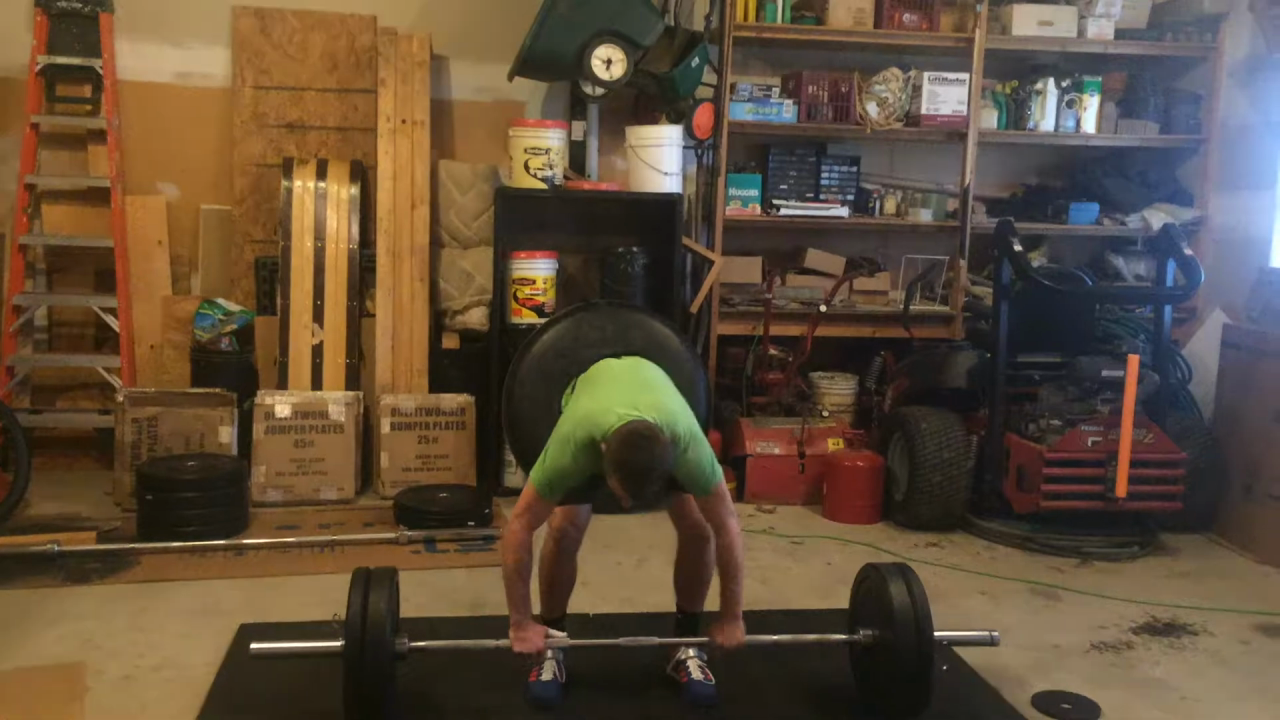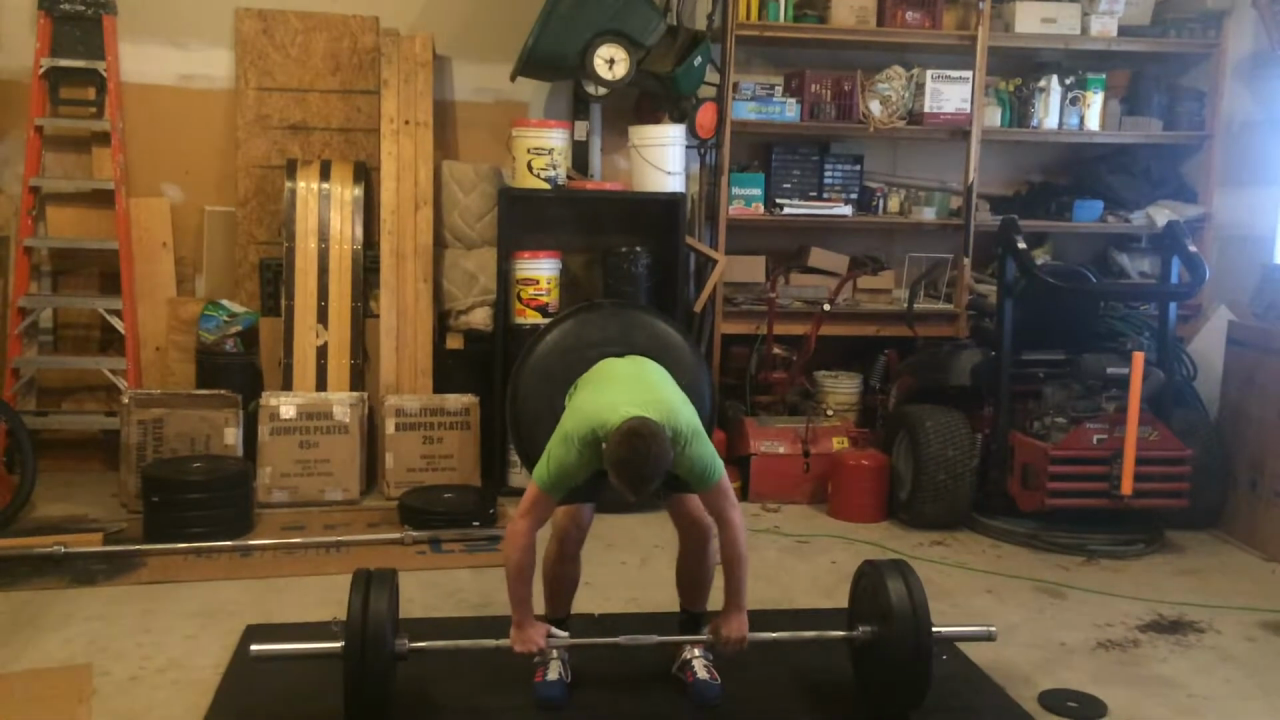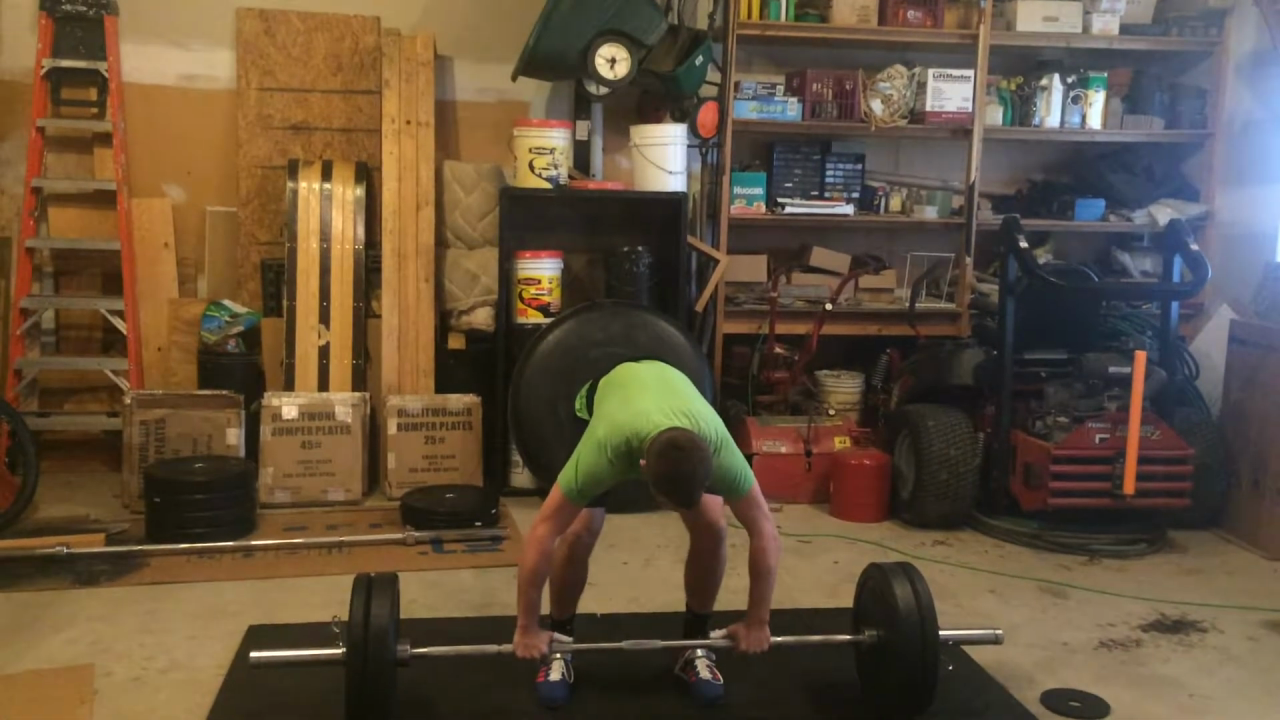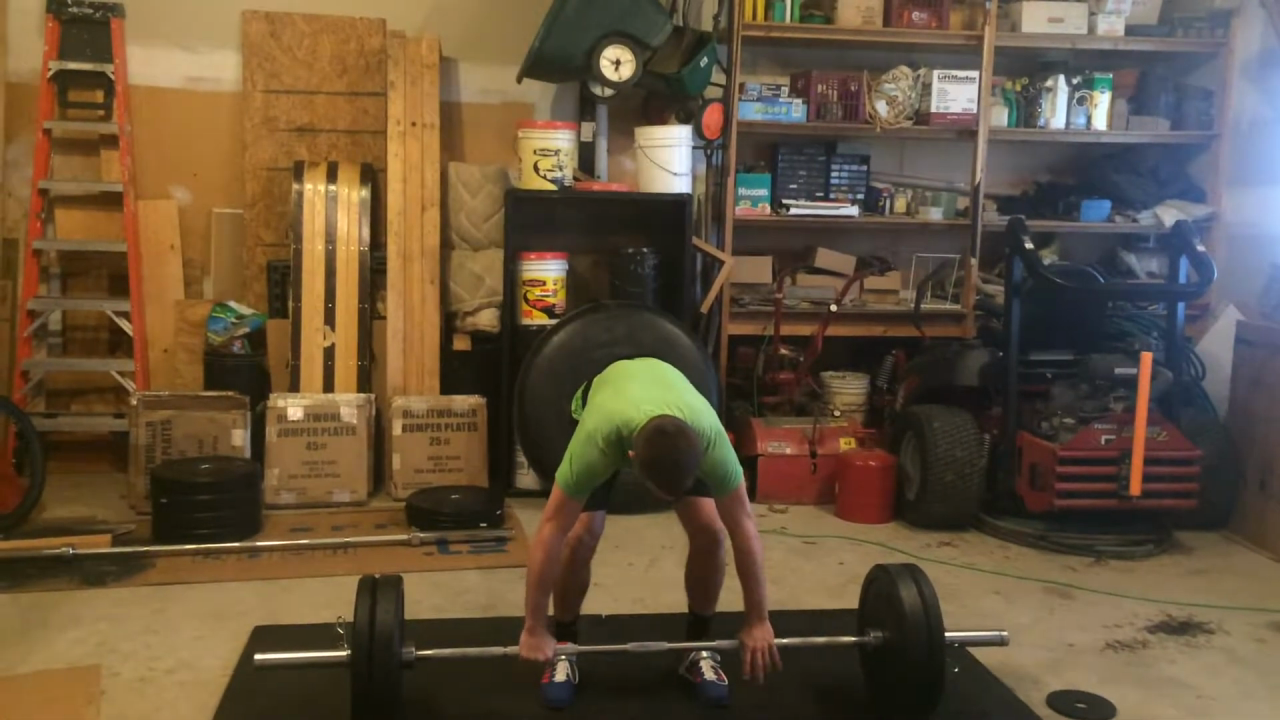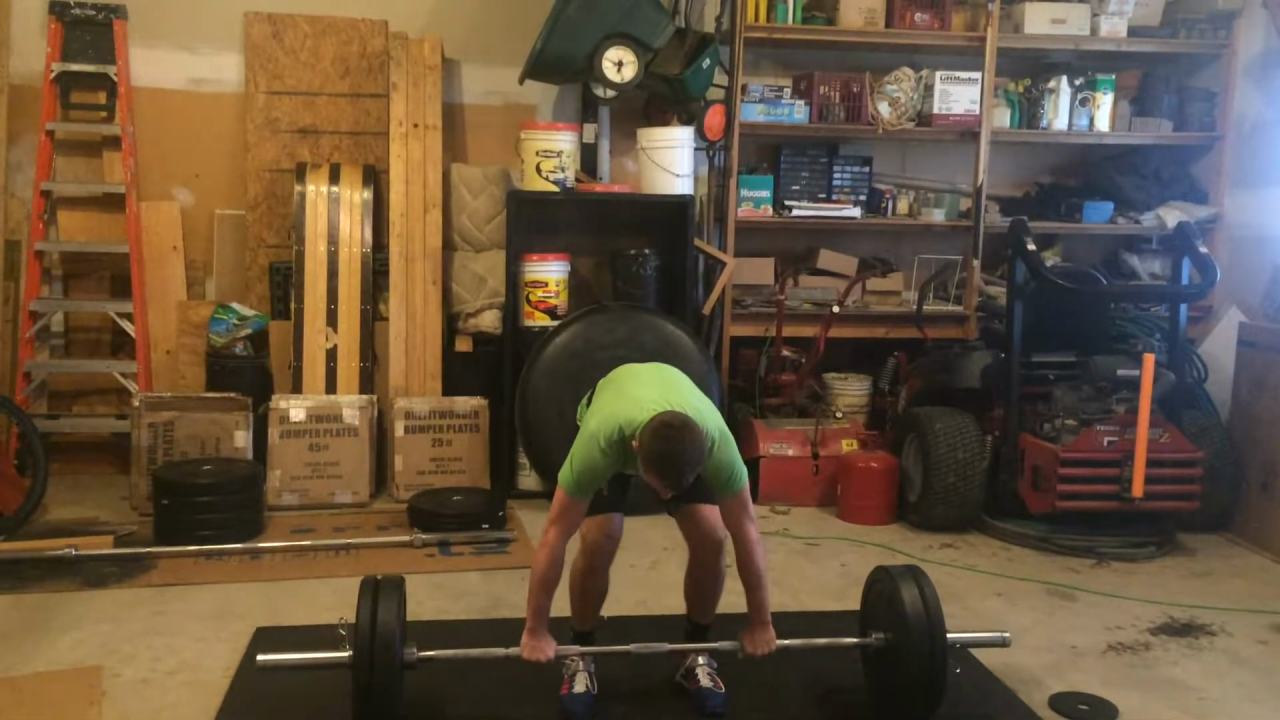
dt=1s
person 1, frame 1
left shoulder: (688, 444)
right shoulder: (573, 444)
left elbow: (726, 526)
right elbow: (518, 527)
left wrist: (731, 617)
right wrist: (521, 621)
left knee: (697, 529)
right knee: (564, 531)
left ankle: (686, 646)
right ankle: (551, 648)
person 1, frame 2
left shoulder: (687, 439)
right shoulder: (575, 440)
left elbow: (731, 519)
right elbow: (521, 526)
left wrist: (735, 609)
right wrist: (522, 621)
right hip: (592, 415)
left knee: (699, 527)
right knee: (567, 531)
left ankle: (692, 645)
right ankle: (555, 649)
person 1, frame 3
left shoulder: (718, 449)
right shoulder: (605, 448)
left elbow: (764, 530)
right elbow: (542, 532)
left wrist: (757, 622)
right wrist: (527, 627)
left knee: (711, 529)
right knee: (577, 534)
left ankle: (695, 645)
right ankle: (559, 646)
person 1, frame 4
left shoulder: (710, 440)
right shoulder: (597, 440)
left elbow: (743, 528)
right elbow: (551, 530)
left wrist: (758, 621)
right wrist: (534, 629)
left knee: (710, 532)
right knee: (579, 538)
left ankle: (698, 647)
right ankle: (564, 648)
person 1, frame 5
left shoulder: (716, 442)
right shoulder: (600, 441)
left elbow: (745, 531)
right elbow: (555, 534)
left wrist: (760, 623)
right wrist: (535, 630)
left hip: (683, 433)
right hip: (611, 424)
left knee: (710, 541)
right knee: (598, 544)
left ankle: (695, 652)
right ankle: (581, 655)
